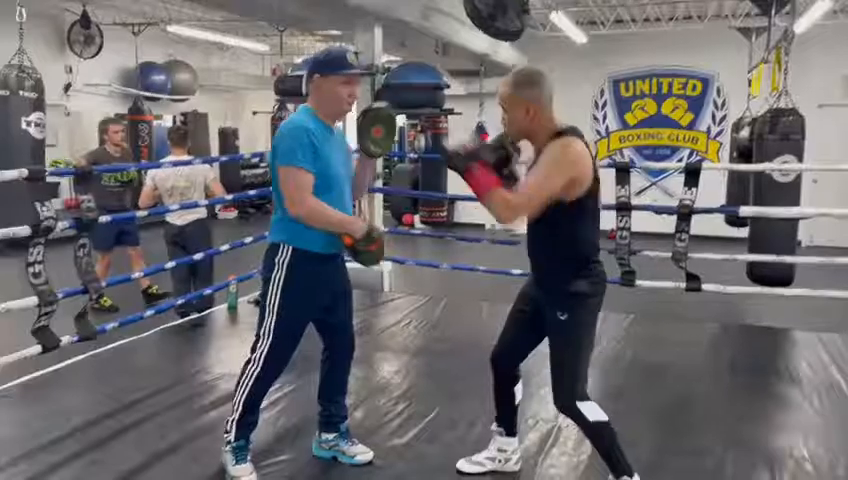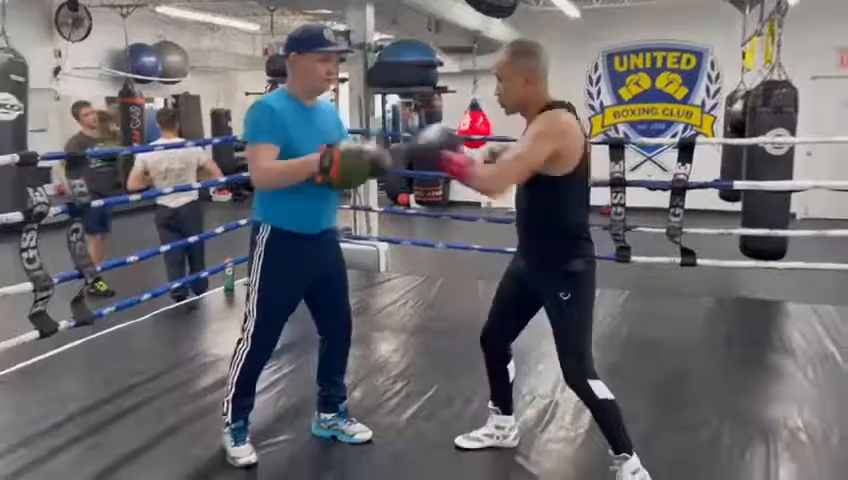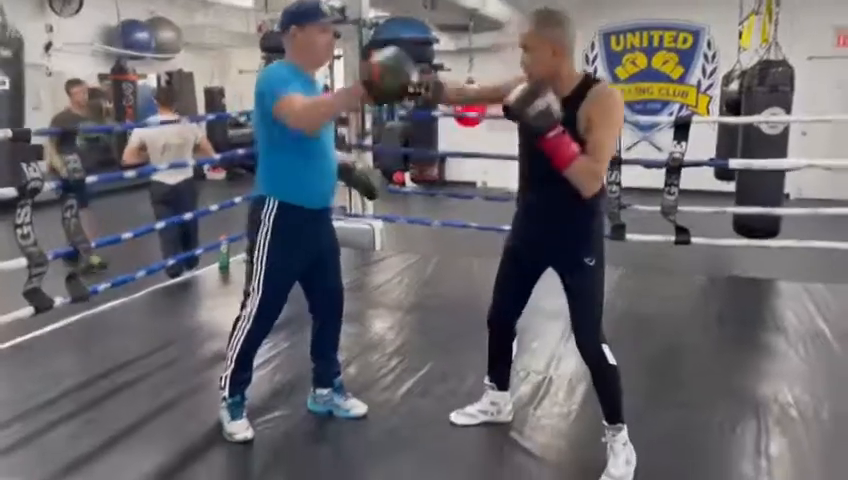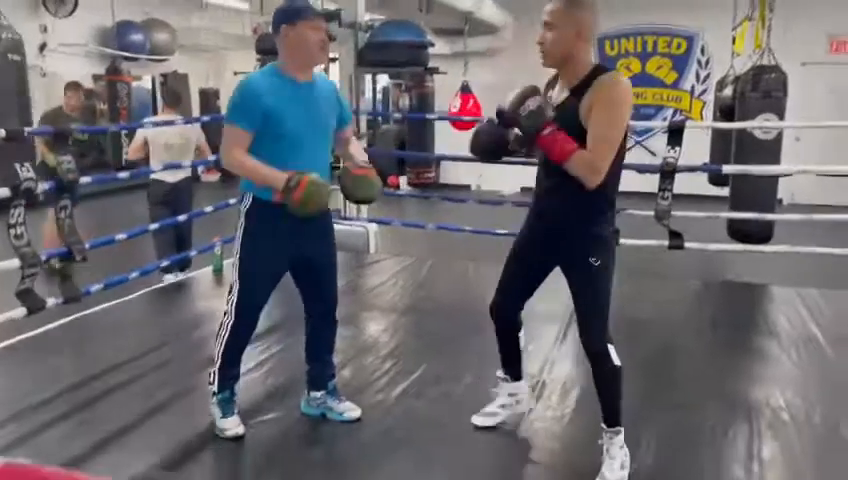
dt=0.3s
person 1, frame 1
left shoulder: (566, 151)
right shoulder: (549, 146)
left elbow: (509, 210)
right elbow: (533, 201)
left wrist: (473, 167)
right wrist: (497, 167)
left hip: (575, 292)
right hip: (544, 283)
left knee: (569, 397)
right knee: (502, 360)
person 1, frame 2
left shoulder: (555, 125)
right shoulder: (542, 121)
left elbow: (492, 183)
left wrist: (445, 154)
left hip: (568, 268)
right hip: (530, 261)
left knee: (578, 374)
right knee: (493, 339)
right ankle: (502, 423)
person 1, frame 3
left shoulder: (602, 98)
right shoulder: (530, 87)
left elbow: (590, 182)
right elbow: (465, 95)
left wrist: (549, 129)
right wrist: (423, 84)
left hip: (578, 238)
right hip: (529, 228)
left knee: (589, 340)
right knee: (500, 318)
left ankle: (619, 438)
right ankle: (497, 400)
person 1, frame 4
left shoulder: (611, 88)
right shoulder: (551, 84)
left elbow: (593, 173)
left wrist: (542, 129)
right wrist: (509, 136)
left hip: (588, 235)
right hip: (542, 223)
left knee: (594, 338)
right knee: (503, 309)
left ankle: (615, 439)
right ankle: (513, 391)
person 2, frame 1
left shoulder: (334, 133)
right shoulder: (298, 131)
left elbow: (349, 193)
right elbow: (300, 205)
left wrist: (371, 154)
right wrist: (360, 228)
left hip: (331, 261)
right hip: (295, 261)
left knee: (341, 346)
right knee: (270, 355)
left ankle: (331, 432)
right ankle: (236, 442)
person 2, frame 2
left shoulder: (329, 112)
right shoulder: (268, 109)
left elbow: (342, 162)
right elbow: (262, 175)
right wrist: (318, 162)
left hip: (323, 239)
right hip: (279, 242)
left knee: (338, 327)
right knee: (258, 337)
left ankle: (331, 412)
right ankle: (235, 424)
person 2, frame 3
left shoulder: (311, 81)
right shoulder: (276, 77)
right elbow: (302, 119)
left wrist: (344, 168)
right wrist: (359, 89)
left hip: (318, 215)
right hip: (280, 215)
left knee: (329, 304)
right knee: (259, 310)
left ankle: (325, 387)
right ankle: (232, 398)
person 2, frame 4
left shoulder: (327, 89)
right shoulder: (256, 89)
left elbow: (347, 140)
right elbow: (232, 154)
left wrist: (359, 164)
right wrist: (280, 181)
left hip: (315, 218)
right hip: (267, 218)
left knee: (324, 306)
right knee: (244, 308)
left ankle: (320, 390)
right ankle: (223, 397)
person 3, frame 1
left shoulder: (127, 155)
right shoulder: (97, 155)
left elbow: (134, 180)
right elbow: (80, 163)
left hip: (124, 212)
right hip: (103, 214)
left knee: (136, 252)
right knee: (105, 258)
left ankle: (148, 290)
right ankle: (97, 298)
person 3, frame 2
left shoulder: (105, 137)
right shoulder: (76, 142)
left hip: (108, 195)
right hip: (90, 197)
left knee: (103, 238)
right knee: (94, 240)
right ankle: (93, 283)
person 3, frame 3
left shoulder: (92, 116)
right shoulder: (62, 119)
left elbow: (100, 141)
right elbow: (51, 146)
right wrist: (60, 166)
left knee: (79, 213)
right knee: (83, 213)
right ankle: (89, 256)
person 3, frame 4
left shoulder: (84, 117)
right shoulder: (52, 115)
left elbow: (89, 144)
right elbow: (39, 142)
right wrist: (50, 159)
right hip: (53, 172)
right knee: (55, 213)
left ankle: (62, 249)
right ankle: (50, 257)
person 4, frame 1
left shoulder: (157, 169)
right shoulder: (201, 166)
left elbow: (143, 203)
right elbow: (220, 196)
left hip: (173, 228)
right hip: (197, 225)
left knee: (180, 274)
right knee: (203, 272)
left ankle: (185, 316)
right ankle: (203, 314)
person 4, frame 2
left shoulder: (147, 152)
right shoulder: (193, 148)
left elbow: (132, 184)
right elbow: (217, 174)
left wrist: (153, 179)
left hip: (165, 211)
right hip: (190, 208)
left knee: (173, 256)
right knee: (196, 252)
left ankle: (180, 299)
right ankle: (200, 295)
person 4, frame 3
left shoulder: (145, 127)
right shoulder: (189, 125)
left elbow: (127, 159)
right elbow: (209, 153)
left wrist: (149, 155)
left hip: (161, 187)
right hip: (186, 184)
left knee: (169, 233)
right knee: (189, 228)
left ankle: (176, 275)
right ankle: (191, 269)
person 4, frame 4
left shoulder: (149, 124)
right shoulder: (192, 126)
left elbow: (131, 155)
right elbow: (207, 155)
left wrist: (152, 149)
left hip: (159, 184)
right hip: (183, 183)
left knee: (162, 231)
right knee: (183, 228)
left ankle: (169, 273)
right ankle: (182, 270)
